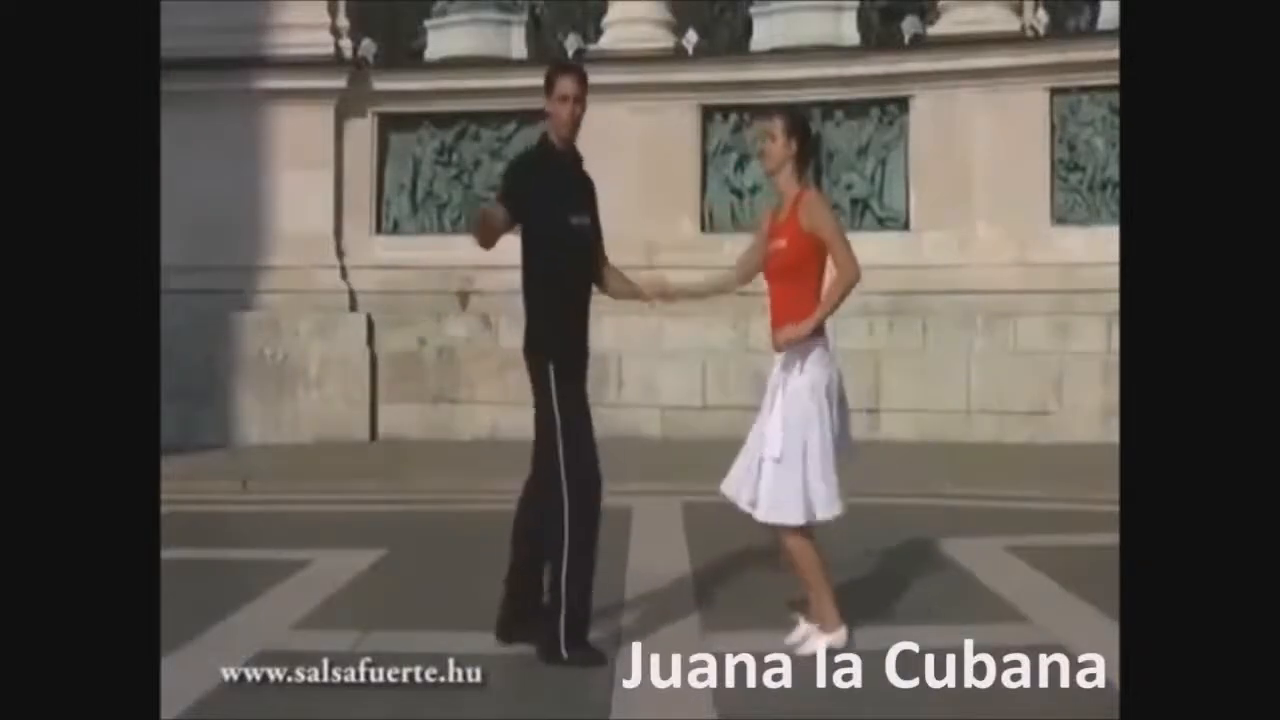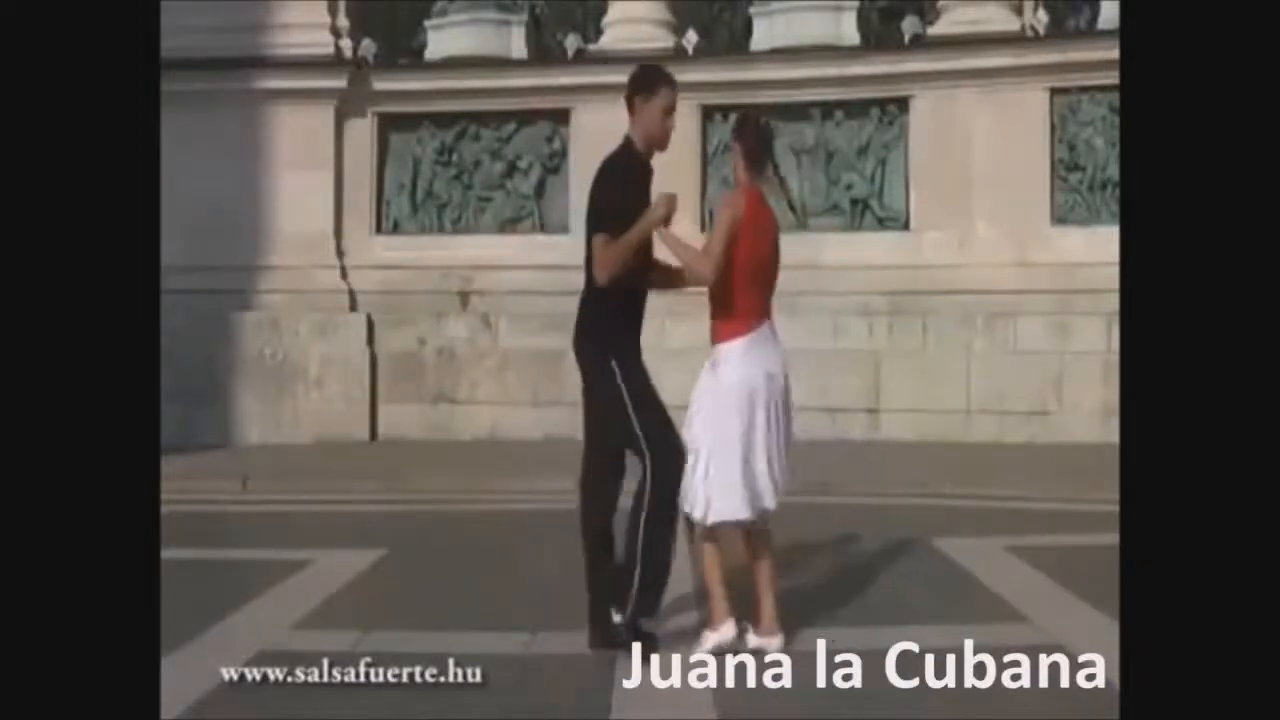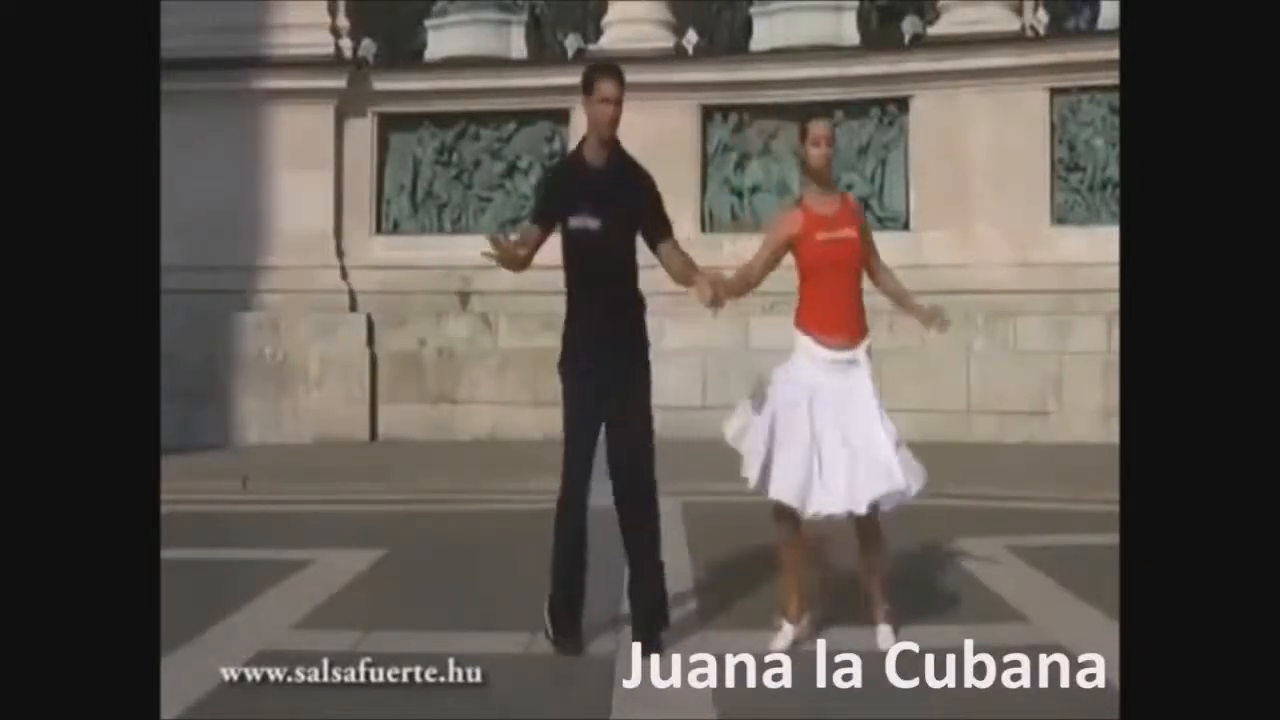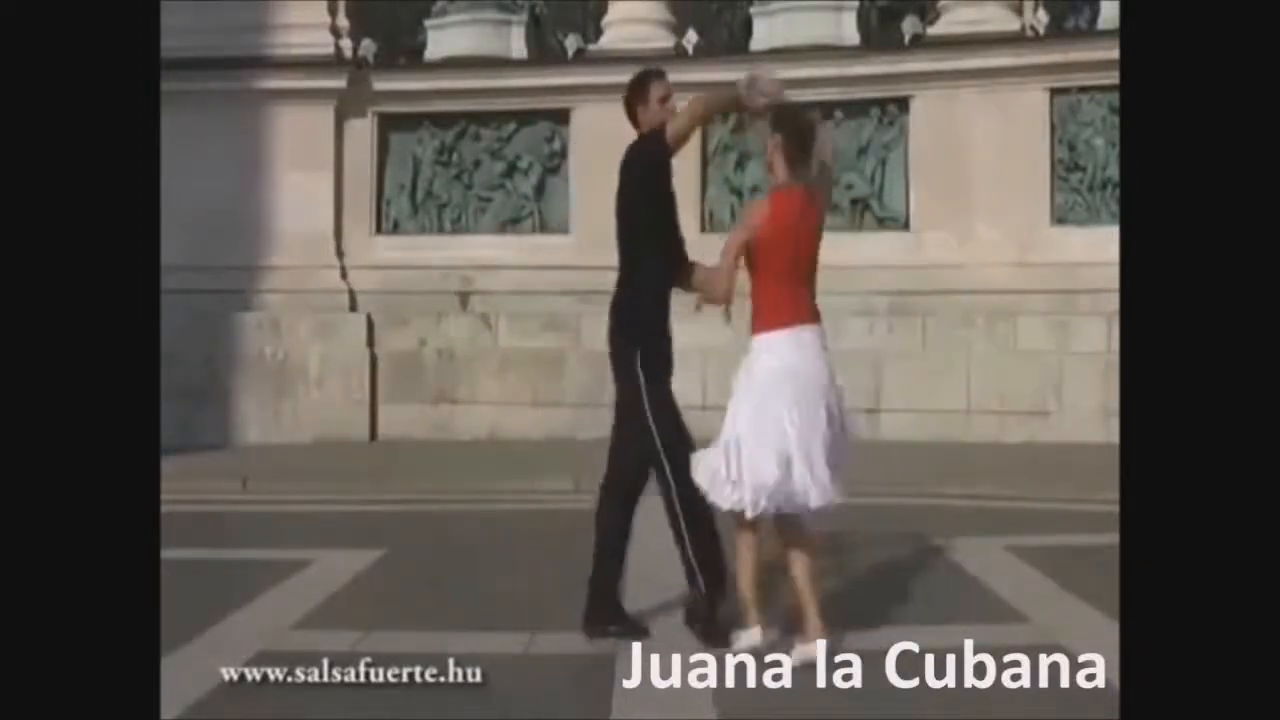
dt=1s
person 1, frame 1
left shoulder: (582, 179)
right shoulder: (530, 168)
left elbow: (600, 270)
right elbow: (493, 227)
left wrist: (641, 291)
right wrist: (482, 223)
left hip: (570, 345)
right hip: (550, 348)
left knee: (550, 480)
right knee: (577, 480)
left ankle: (521, 613)
right ankle: (562, 633)
person 1, frame 2
left shoulder: (636, 173)
right shoulder: (618, 175)
right elbow: (604, 269)
left wrist: (690, 273)
right wrist: (648, 223)
left hip: (612, 343)
right hip: (606, 345)
left knee: (604, 474)
right knee: (664, 457)
left ankle: (613, 611)
right ankle: (627, 604)
person 1, frame 3
left shoulder: (637, 180)
right shoulder: (561, 177)
left elbow: (666, 250)
right elbow: (530, 242)
left wrist: (700, 278)
right wrist: (512, 254)
left hip: (629, 346)
right hip: (581, 346)
left knee: (636, 476)
right knee: (576, 478)
left ankle: (648, 614)
right ankle: (563, 614)
person 1, frame 4
left shoulder: (657, 175)
right shoulder: (641, 160)
left elbow: (676, 268)
right elbow: (698, 111)
left wrist: (713, 276)
right wrist: (743, 95)
left hip: (645, 341)
right hip: (638, 342)
left knee: (627, 475)
right knee: (676, 471)
left ankle: (602, 607)
right ankle: (704, 600)
person 2, frame 1
left shoulder: (812, 204)
right shoulder: (773, 220)
left elbow: (849, 270)
right elbow: (736, 276)
left wrist: (809, 324)
right wrist: (679, 291)
left hip: (805, 365)
right hip: (790, 367)
left knee: (782, 507)
right knee: (785, 503)
left ankle: (831, 621)
right ankle: (816, 612)
person 2, frame 2
left shoulder: (735, 201)
right shoulder: (764, 209)
left elbow: (708, 272)
left wrist: (665, 234)
left hip: (735, 361)
right hip: (762, 356)
left knee: (706, 497)
right knee: (745, 500)
left ankle: (720, 617)
right ankle: (767, 624)
person 2, frame 3
left shoulder: (853, 208)
right shoulder: (791, 218)
right elbow: (753, 273)
left wrist: (919, 310)
right wrist: (721, 289)
left hip: (853, 366)
right hip: (809, 364)
left knee: (865, 502)
right knee: (788, 500)
left ankle: (880, 613)
right ankle: (793, 614)
person 2, frame 4
left shoulder: (760, 210)
right shoulder: (815, 200)
left elbow: (720, 290)
right elbow: (824, 159)
left wrist: (702, 282)
right wrist: (777, 104)
left hip: (772, 359)
right hip: (809, 355)
left knee: (749, 501)
right knee: (783, 506)
left ankle: (752, 620)
right ankle: (812, 630)
